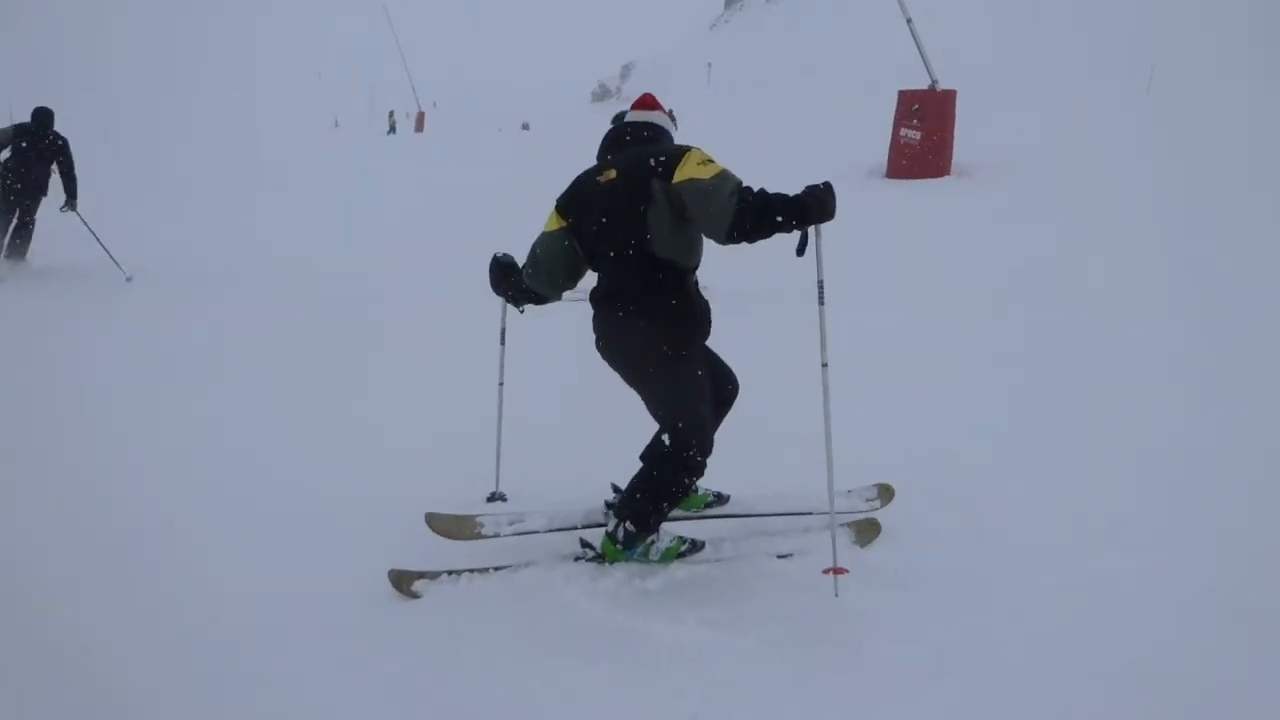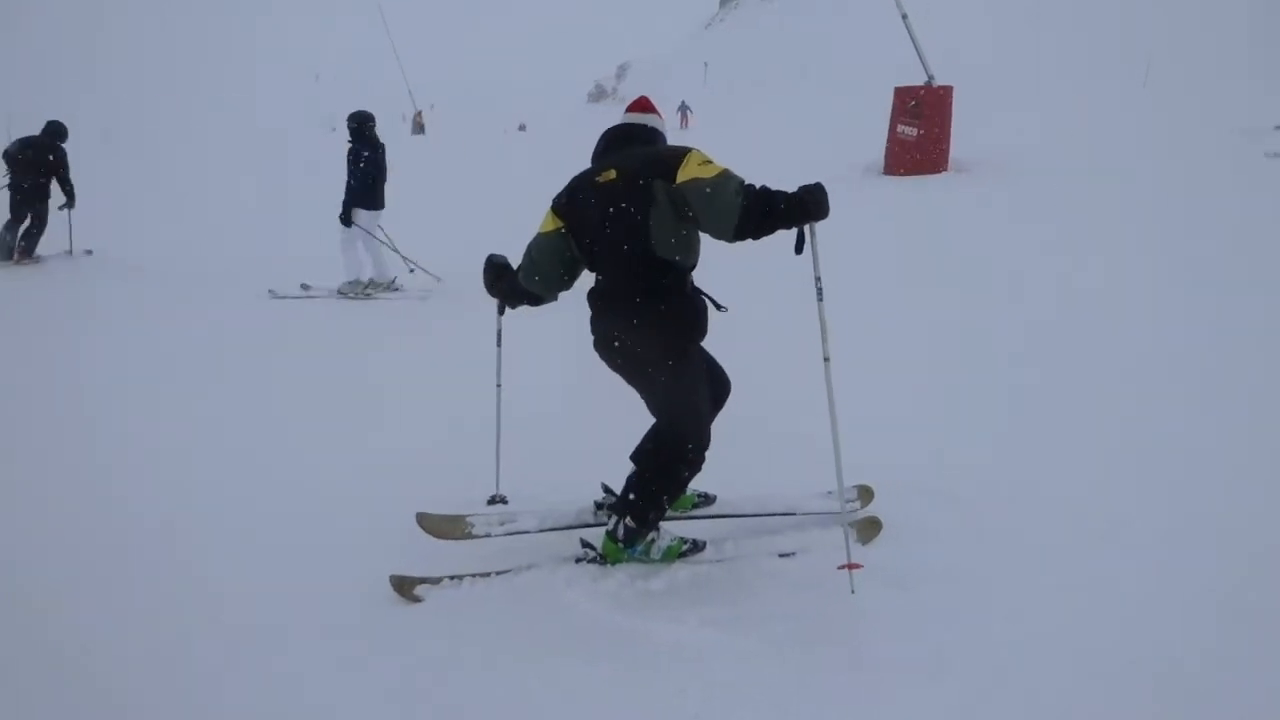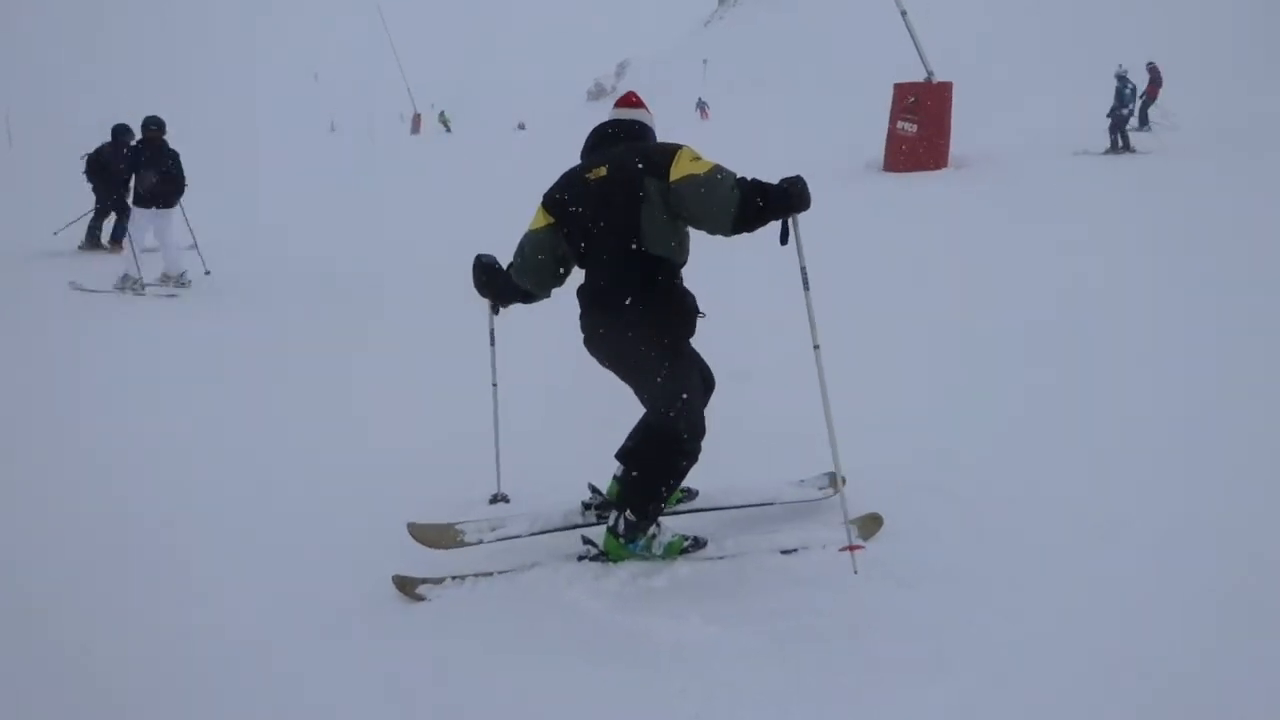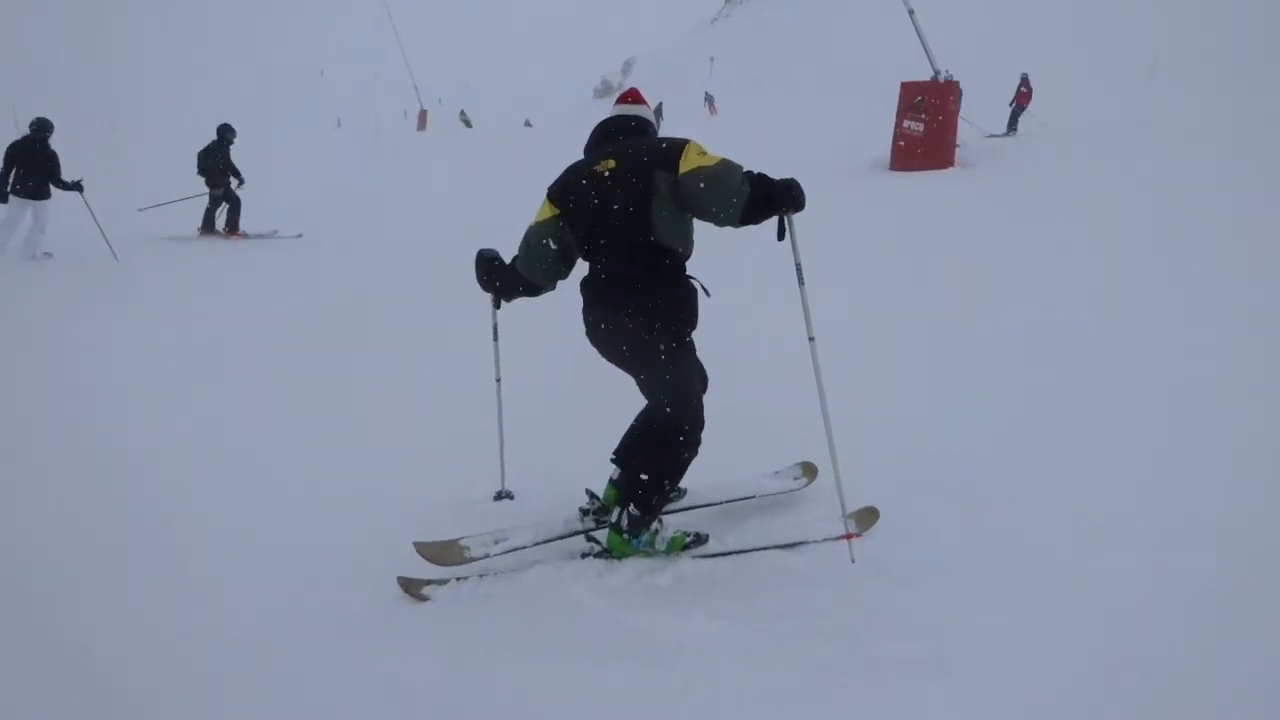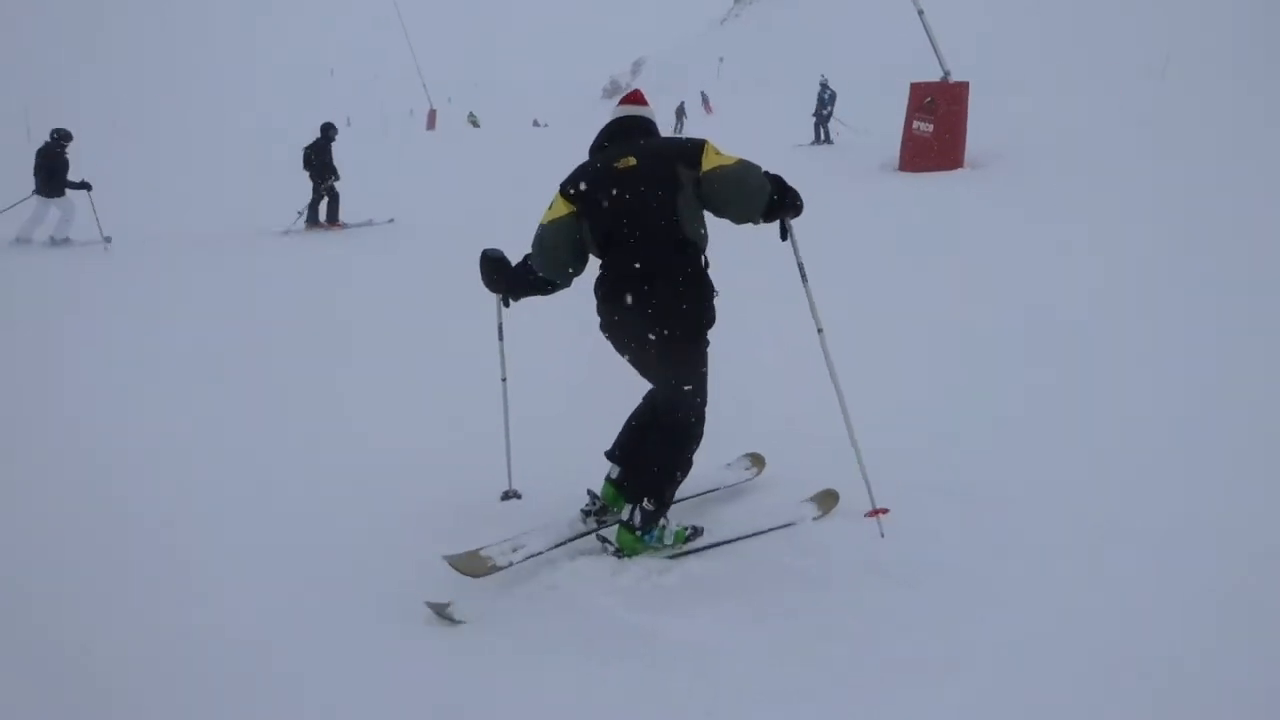
dt=0.5s
person 1, frame 1
left shoulder: (583, 188)
right shoulder: (674, 163)
left elbow: (546, 276)
right elbow: (735, 213)
left wrist: (512, 284)
right wrist: (803, 208)
left hip: (615, 329)
right hip: (663, 327)
left knee: (719, 388)
right knee: (691, 436)
left ankle: (669, 486)
right ankle: (628, 533)
person 1, frame 2
left shoulder: (578, 190)
right shoulder: (672, 164)
left elbow: (541, 277)
right elbow: (738, 211)
left wrist: (507, 285)
right wrist: (799, 205)
left hip: (612, 329)
right hip: (661, 327)
left knee: (710, 389)
right knee: (688, 434)
left ankle: (650, 488)
right ankle: (629, 532)
person 1, frame 3
left shoulder: (568, 188)
right shoulder: (662, 162)
left elbow: (533, 274)
right elbow: (729, 206)
left wrist: (498, 285)
right wrist: (784, 196)
left hip: (601, 326)
right hip: (652, 323)
left knee: (694, 386)
right knee: (682, 427)
left ankle: (631, 485)
right ankle: (629, 530)
person 1, frame 4
left shoulder: (571, 181)
right shoulder: (670, 155)
left elbow: (538, 266)
right elbow: (734, 196)
left wrist: (502, 280)
right wrist: (782, 194)
left hip: (604, 320)
right hip: (656, 317)
left knee: (684, 386)
right knee: (682, 419)
left ankle: (624, 488)
right ankle: (632, 525)
person 1, frame 5
left shoulder: (582, 181)
right shoulder: (685, 154)
left elbow: (550, 265)
right elbow: (752, 194)
left wrist: (507, 279)
right wrist: (786, 201)
left hip: (620, 314)
right hip: (680, 310)
left knee: (670, 390)
right knee: (683, 414)
left ankle: (618, 488)
right ankle: (642, 523)
